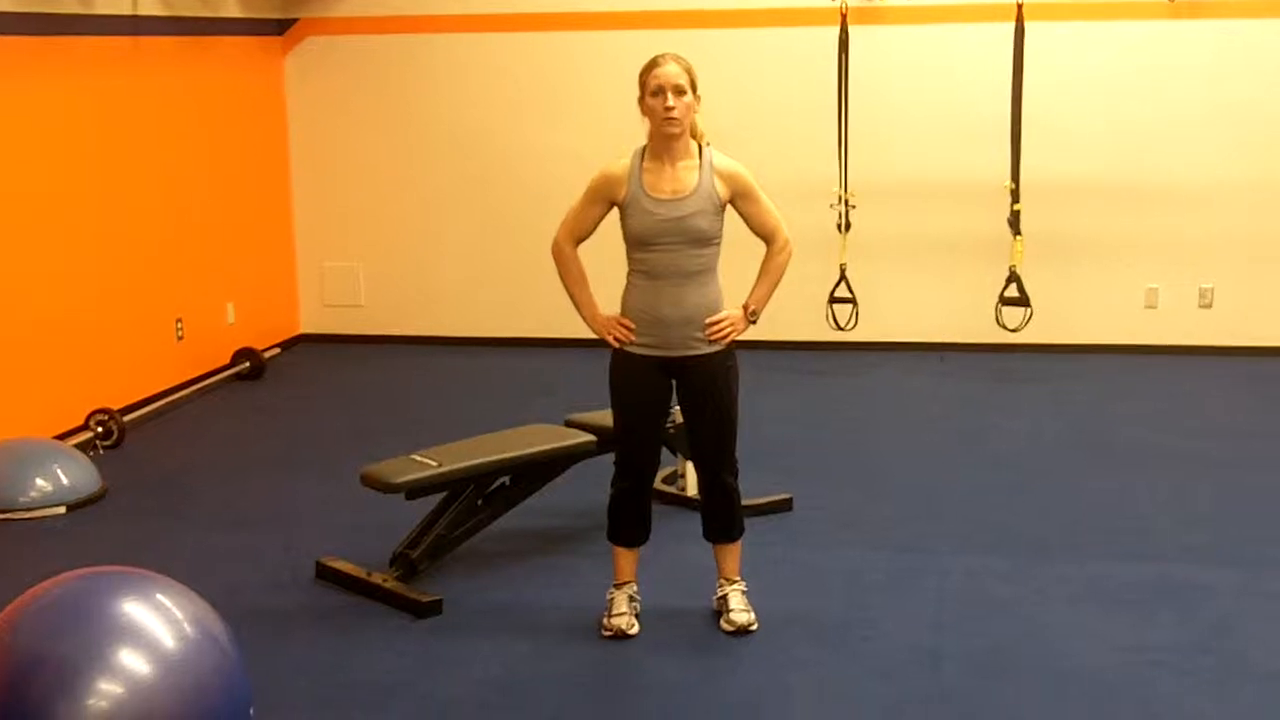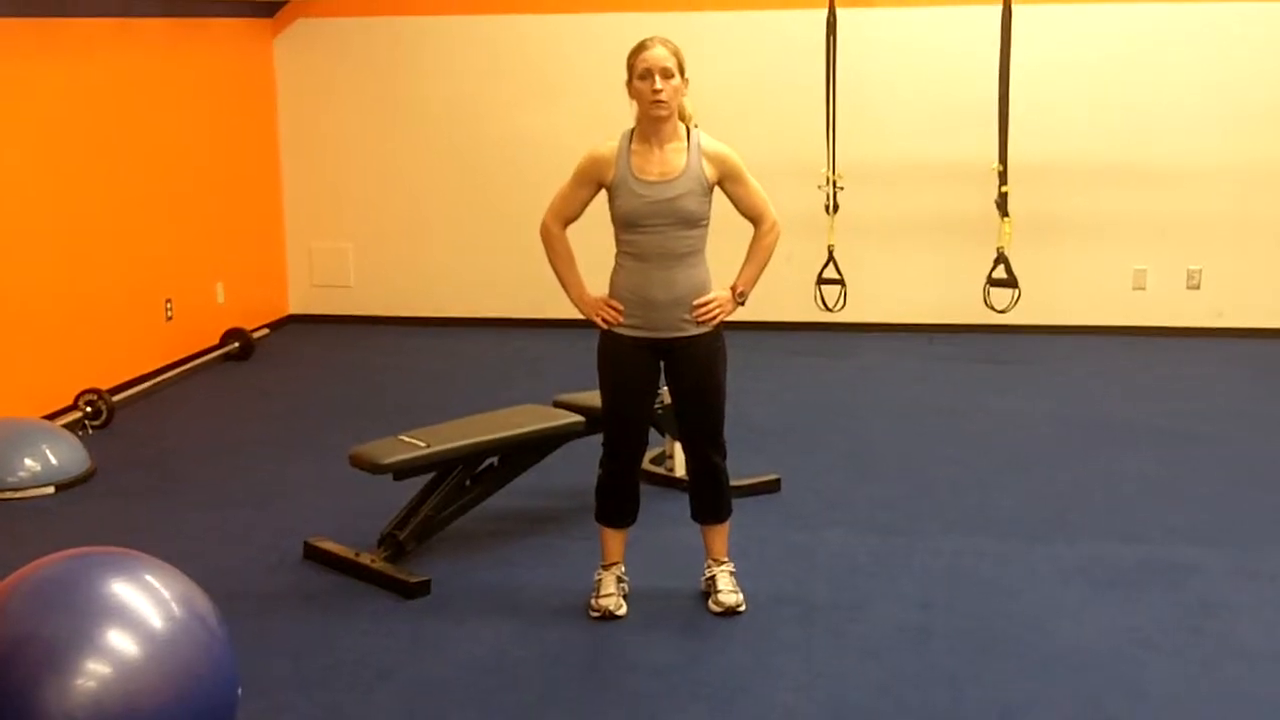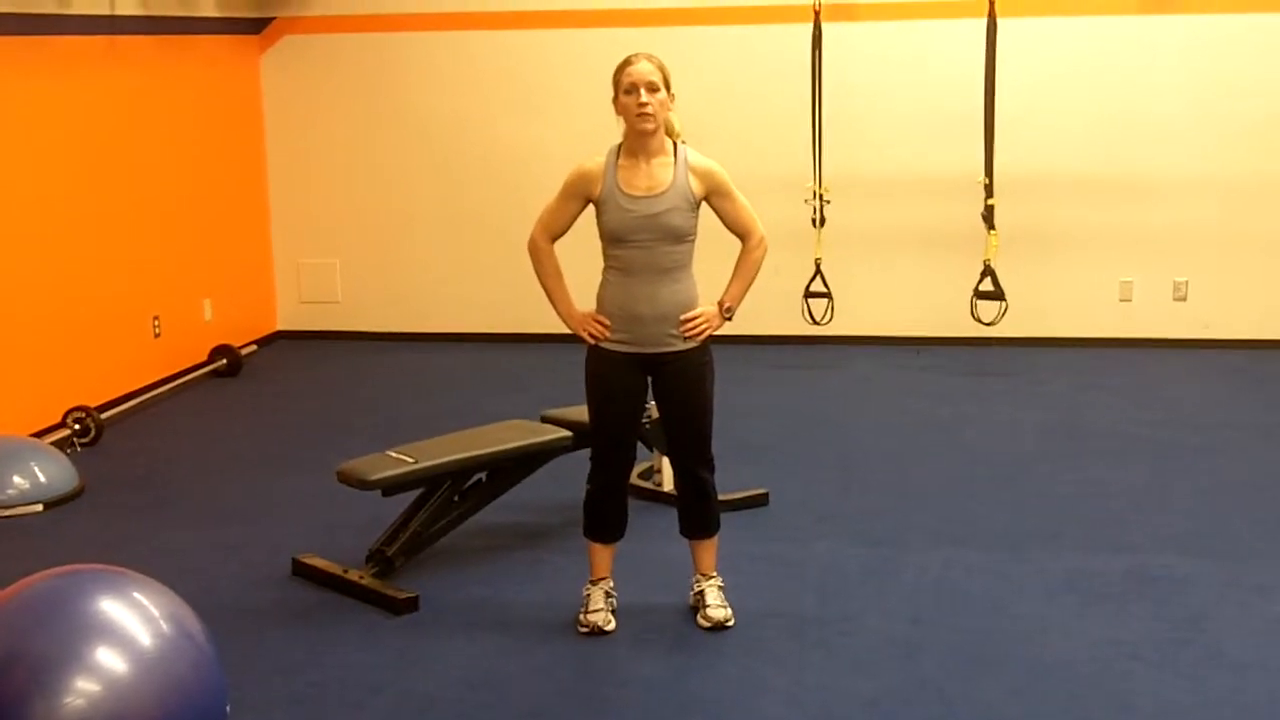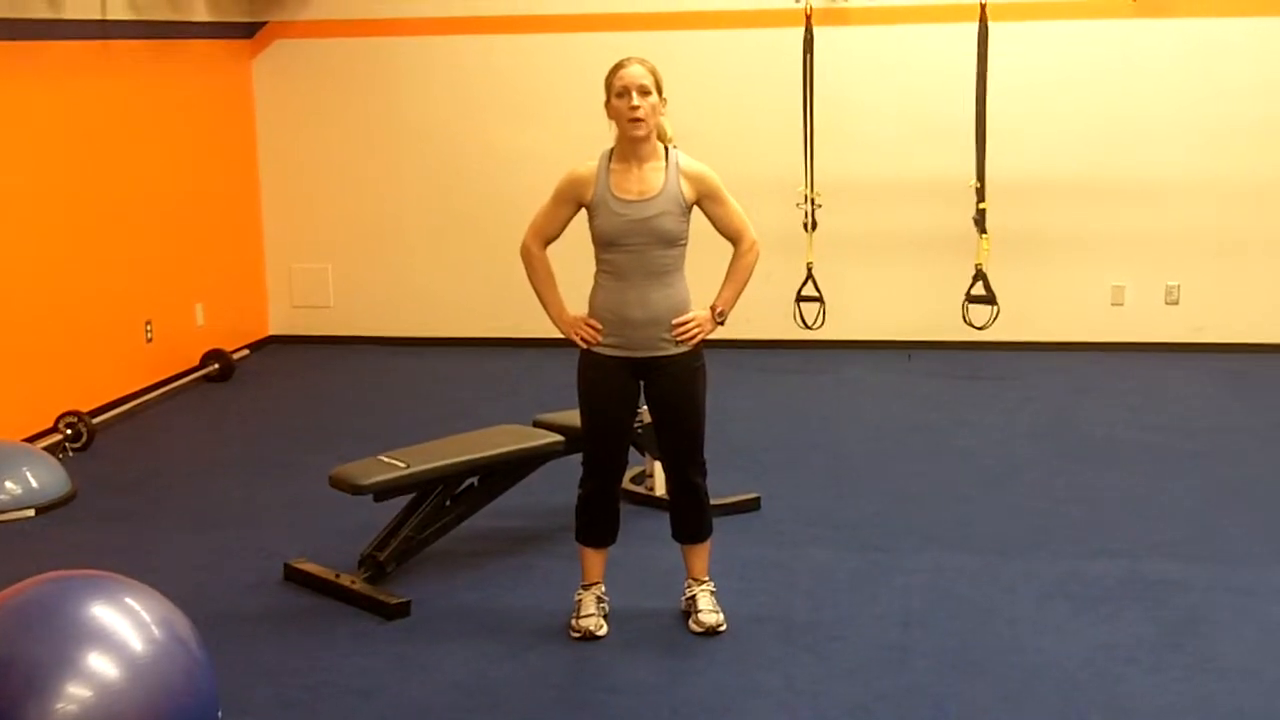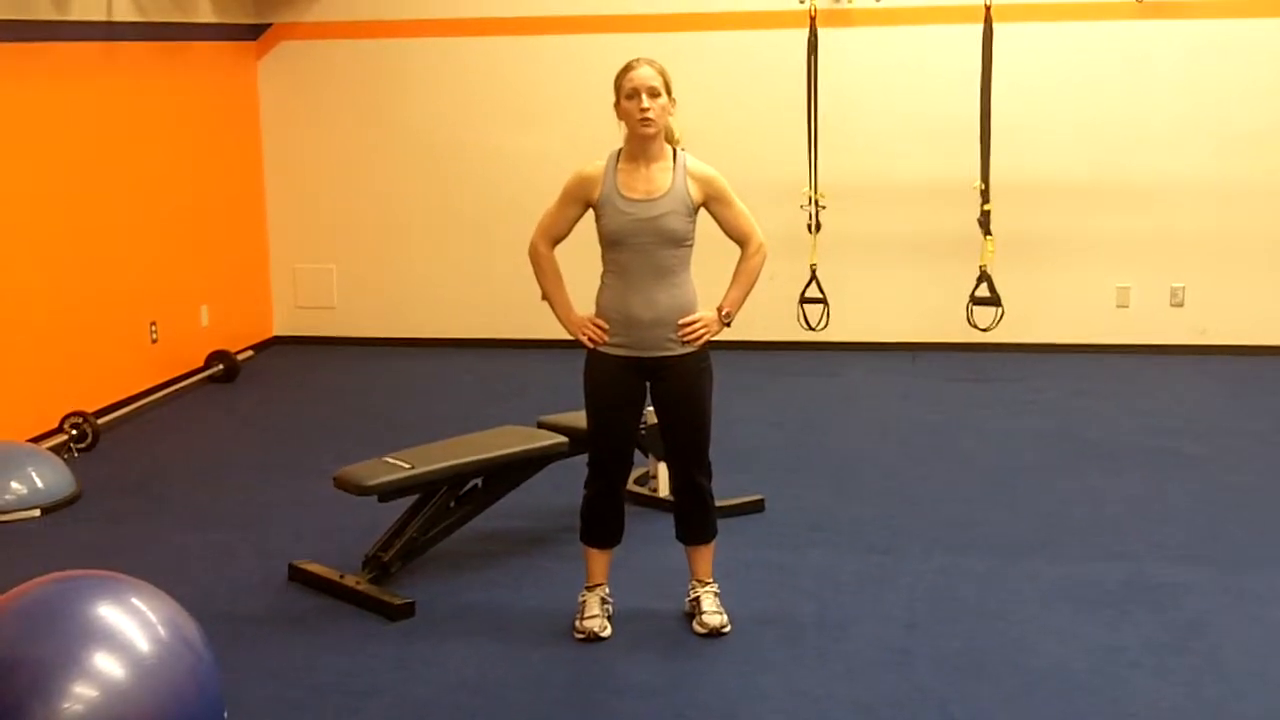
dt=1s
person 1, frame 1
left shoulder: (725, 174)
right shoulder: (617, 177)
left elbow: (780, 243)
right elbow: (564, 244)
left wrist: (749, 312)
right wrist: (593, 316)
left hip: (707, 348)
right hip: (638, 351)
left knee: (718, 470)
right knee: (633, 471)
left ankle: (730, 588)
right ankle: (623, 591)
person 1, frame 2
left shoulder: (713, 155)
right shoulder: (606, 159)
left elbow: (767, 224)
right elbow: (553, 225)
left wrist: (737, 293)
right wrist: (582, 298)
left hip: (696, 330)
right hip: (627, 331)
left knee: (706, 450)
right knee: (621, 452)
left ankle: (719, 568)
right ankle: (611, 572)
person 1, frame 3
left shoulder: (700, 170)
right shoulder: (593, 174)
left elbow: (755, 239)
right elbow: (541, 240)
left wrist: (725, 308)
right wrist: (569, 313)
left hip: (682, 344)
right hip: (614, 346)
left knee: (694, 465)
right knee: (610, 466)
left ankle: (707, 583)
right ankle: (600, 587)
person 1, frame 4
left shoulder: (692, 175)
right shoulder: (585, 179)
left elbow: (747, 244)
right elbow: (533, 245)
left wrist: (717, 312)
right wrist: (562, 317)
left hip: (675, 348)
right hip: (606, 351)
left knee: (686, 470)
right knee: (601, 472)
left ankle: (699, 588)
right ankle: (591, 592)
person 1, frame 5
left shoulder: (698, 177)
right shoulder: (592, 179)
left elbow: (754, 246)
right elbow: (541, 246)
left wrist: (723, 314)
right wrist: (568, 317)
left hip: (681, 350)
right hip: (612, 351)
left knee: (691, 470)
right knee: (606, 472)
left ankle: (703, 590)
right ankle: (595, 594)
